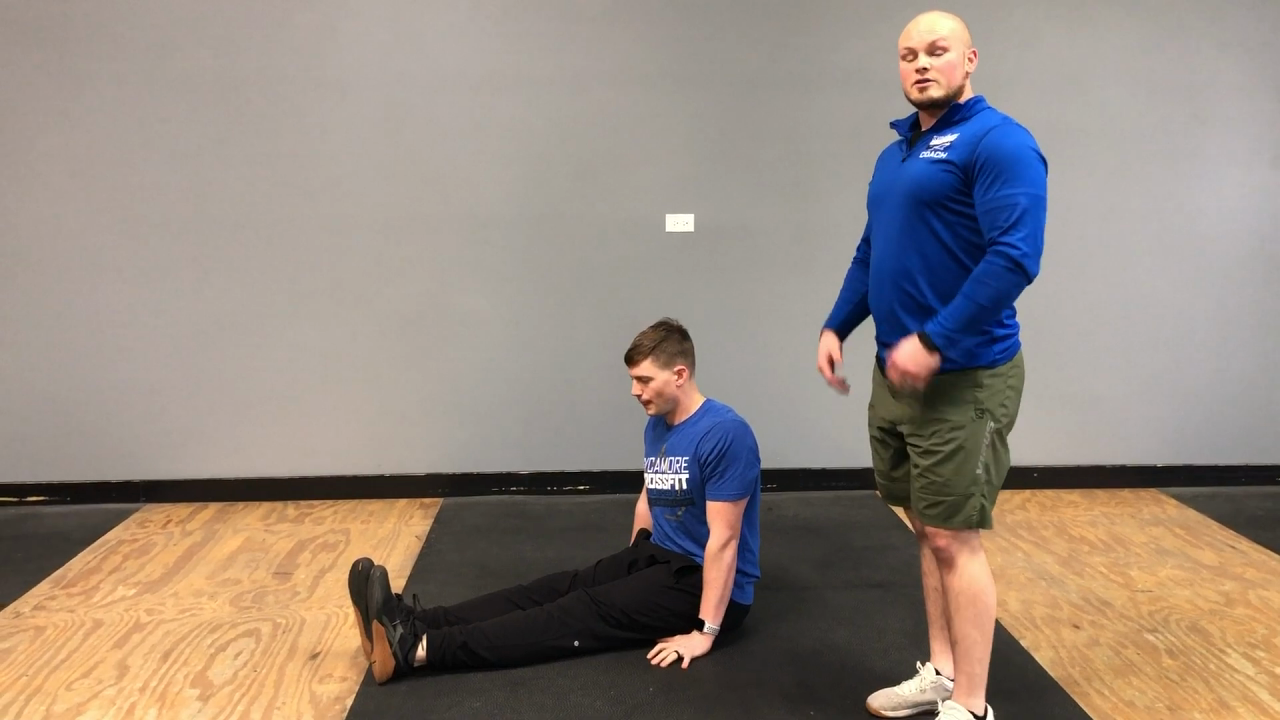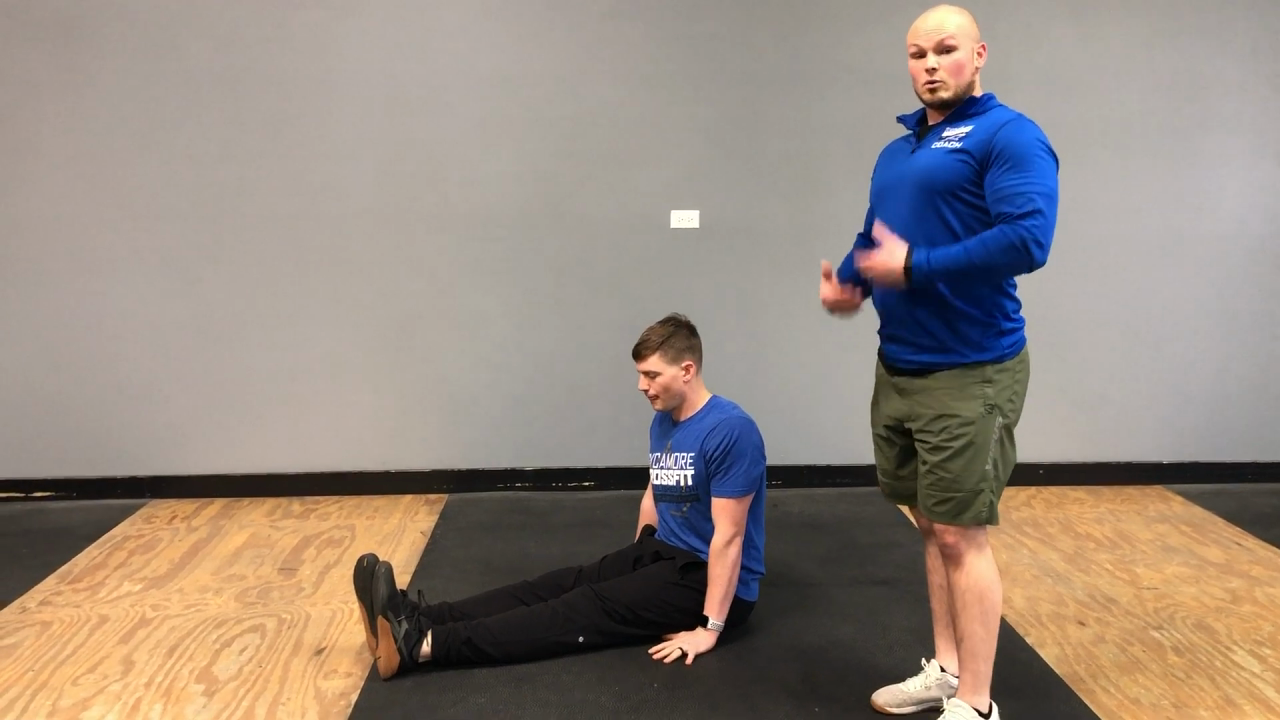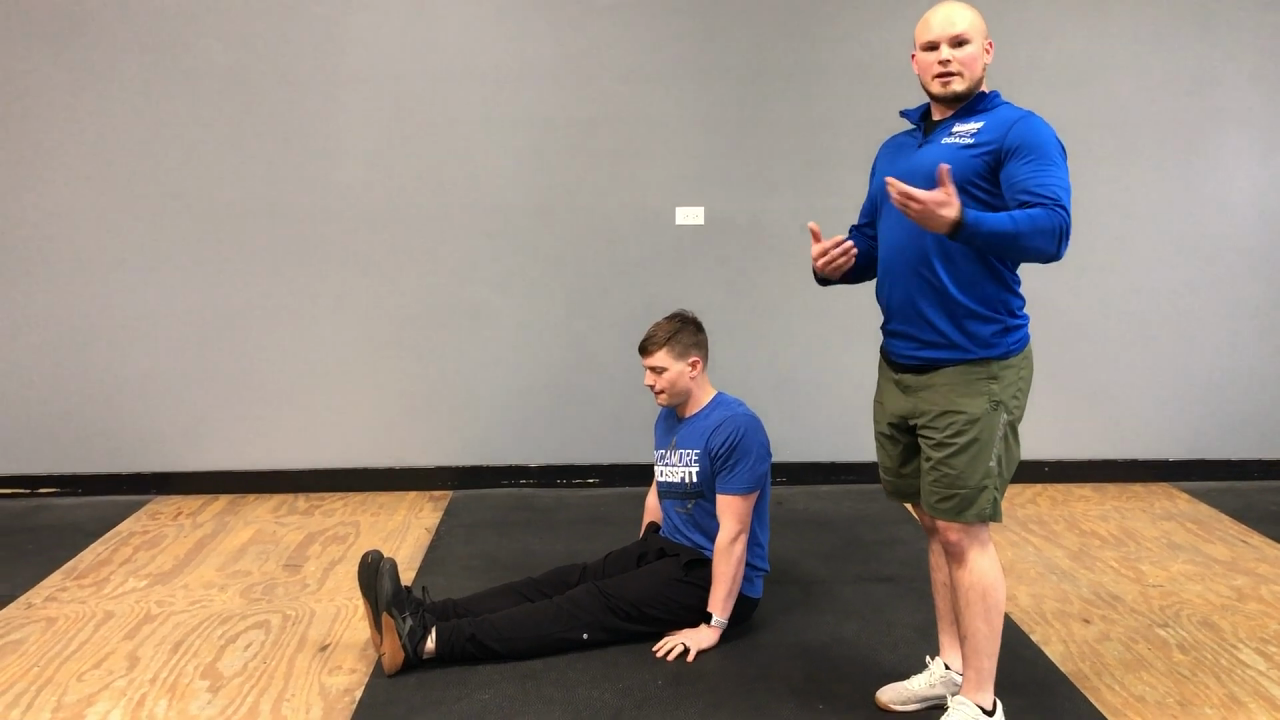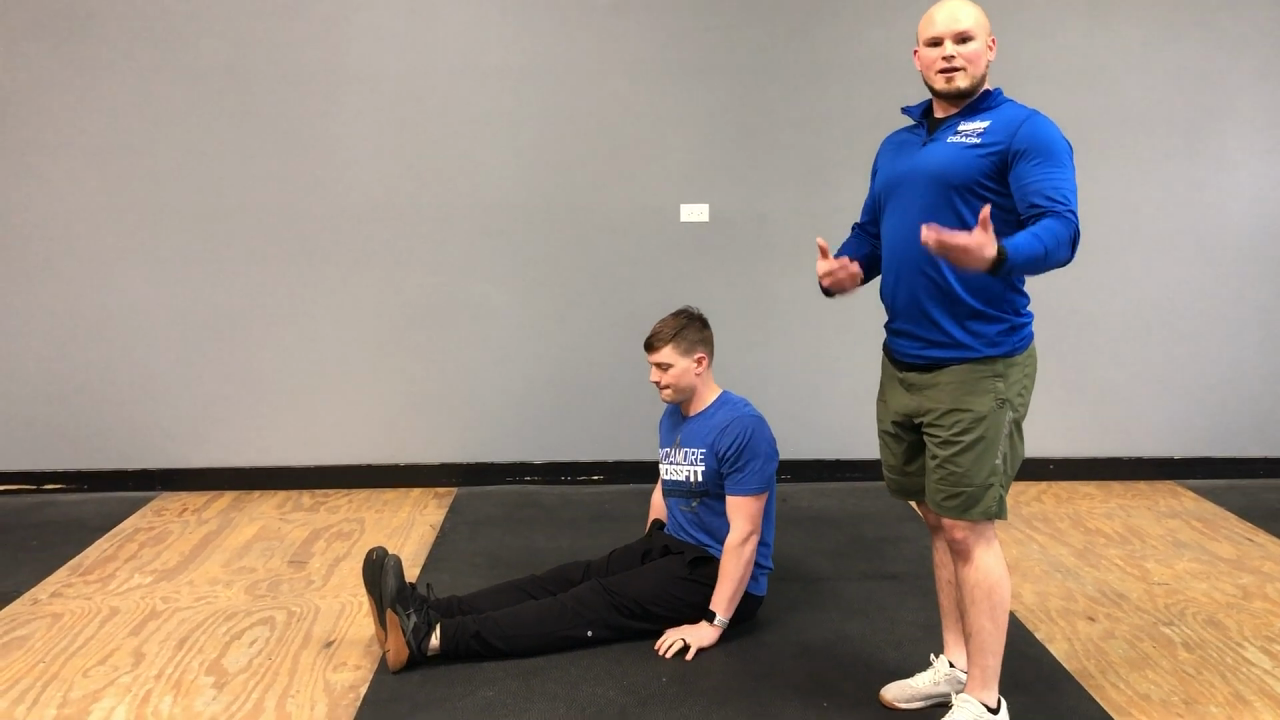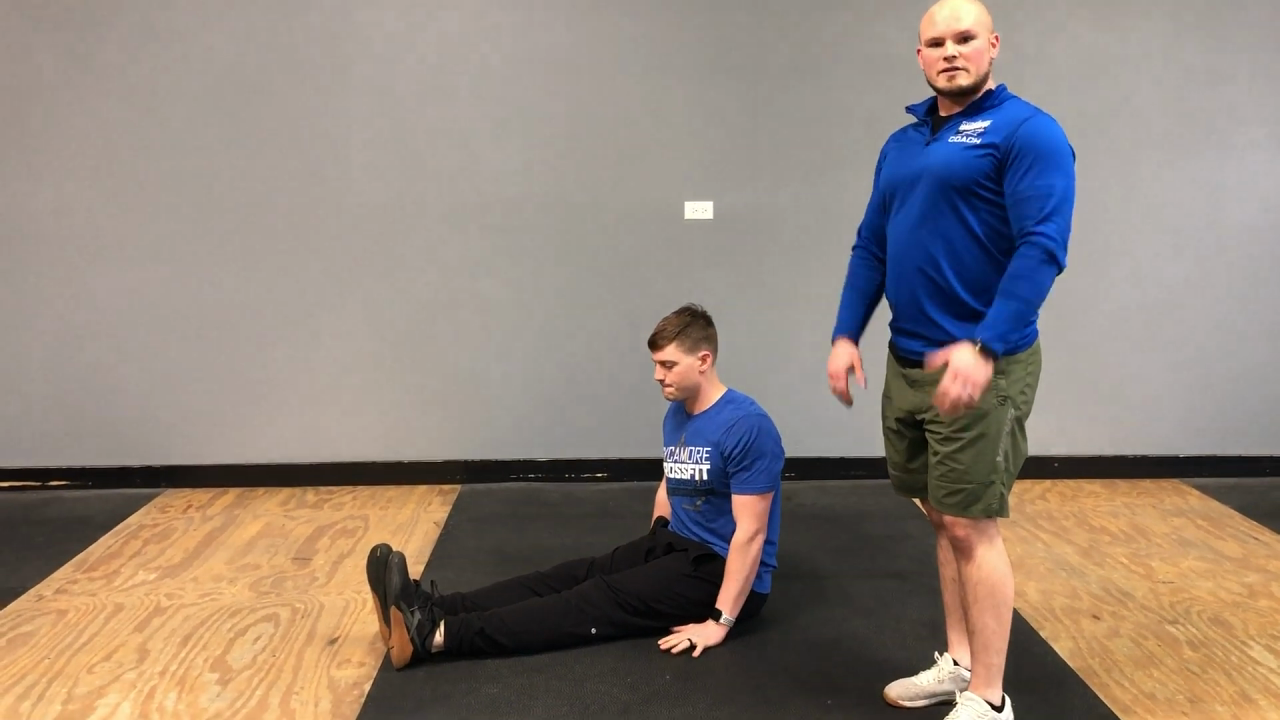
dt=0.2s
person 1, frame 1
left shoulder: (999, 142)
right shoulder: (896, 153)
left elbow: (1015, 257)
right elbow: (870, 255)
left wrist: (936, 343)
right wrist: (836, 327)
left hip: (962, 376)
right hip: (898, 372)
left knee: (952, 537)
right knee: (929, 530)
person 1, frame 2
left shoulder: (1010, 137)
right shoulder: (897, 151)
left elbow: (1026, 240)
right elbow: (872, 245)
left wrist: (914, 269)
right wrist: (844, 281)
left hip: (970, 372)
right hip: (898, 371)
left knee: (961, 536)
right knee: (932, 526)
person 1, frame 3
left shoulder: (1019, 132)
right shoulder: (896, 147)
left elbow: (1050, 229)
right elbow: (872, 239)
left wrist: (957, 222)
right wrist: (835, 261)
left hip: (975, 369)
right hip: (900, 366)
left knee: (964, 533)
right knee: (934, 524)
person 1, frame 4
left shoulder: (1024, 132)
right shoulder: (896, 146)
left elbow: (1059, 232)
right elbow: (872, 235)
left wrist: (995, 257)
right wrist: (841, 269)
left hip: (979, 367)
right hip: (902, 364)
left knee: (969, 530)
right knee: (937, 521)
person 1, frame 5
left shoulder: (1026, 132)
right shoulder: (901, 143)
left elbow: (1043, 248)
right elbow: (872, 243)
left wrist: (983, 345)
right wrist: (845, 332)
left hip: (979, 366)
right hip: (906, 363)
left knee: (972, 527)
right knee: (941, 518)
person 2, frame 1
left shoulder: (724, 434)
right shoulder: (658, 425)
left elbow: (723, 539)
left wrist: (705, 631)
right wrist: (630, 571)
left hip: (709, 584)
right hip: (663, 557)
left knee: (586, 612)
right knee: (560, 587)
left ankle: (417, 649)
right ankle: (416, 625)
person 2, frame 2
left shoulder: (730, 430)
right shoulder: (663, 422)
left elbow: (728, 536)
left wrist: (709, 628)
right wrist: (635, 567)
left hip: (715, 579)
right hip: (668, 553)
left knee: (591, 608)
right knee: (565, 584)
left ankle: (423, 644)
right ankle: (421, 620)
person 2, frame 3
left shoulder: (735, 428)
right shoulder: (668, 418)
left elbow: (733, 534)
left wrist: (712, 625)
right wrist: (640, 564)
left hip: (718, 577)
right hip: (671, 550)
left knee: (597, 604)
right knee: (569, 581)
left ankle: (426, 641)
right ankle: (425, 617)
person 2, frame 4
left shoulder: (741, 428)
right shoulder: (673, 416)
left elbow: (744, 534)
left wrist: (714, 622)
right wrist: (644, 561)
left hip: (720, 573)
right hip: (675, 548)
left knee: (599, 602)
right knee: (573, 578)
left ankle: (430, 638)
right ankle: (429, 614)
person 2, frame 5
left shoulder: (747, 427)
right shoulder: (676, 414)
left elbow: (750, 532)
left wrist: (720, 621)
right wrist: (648, 558)
left hip: (723, 570)
right hip: (679, 545)
left knee: (603, 599)
right knee: (576, 575)
left ankle: (435, 635)
right ankle: (433, 612)
